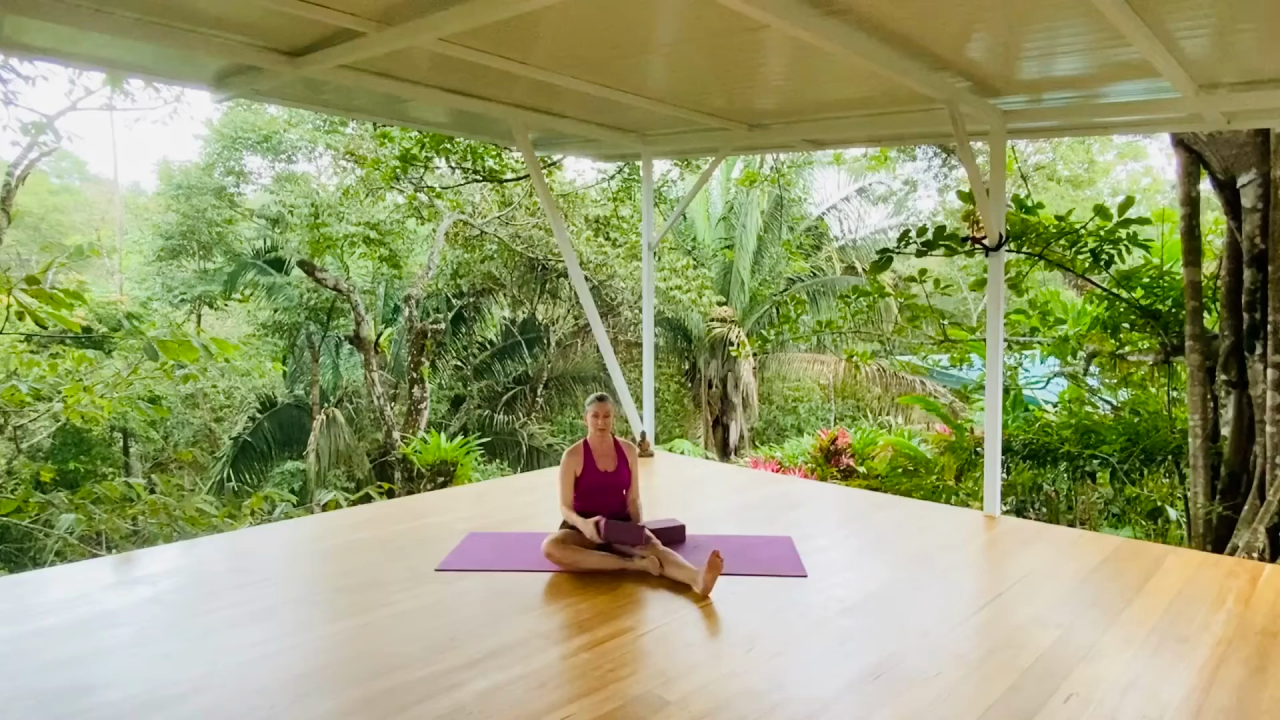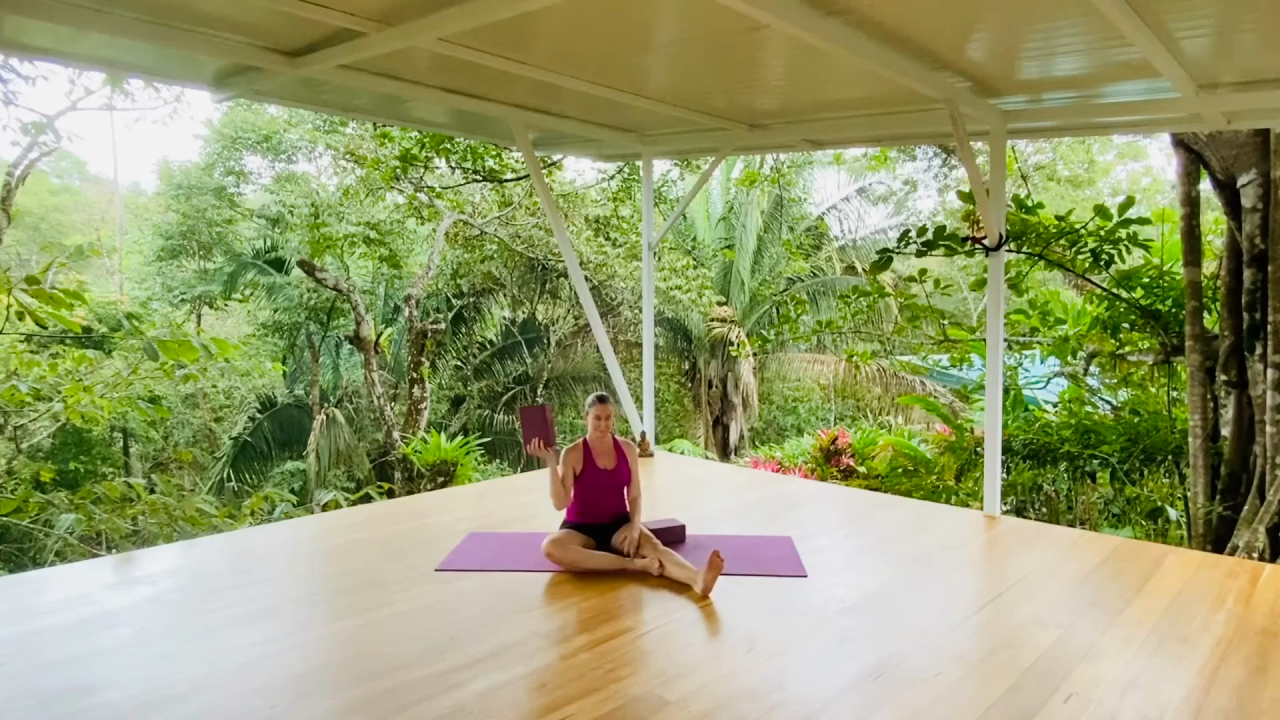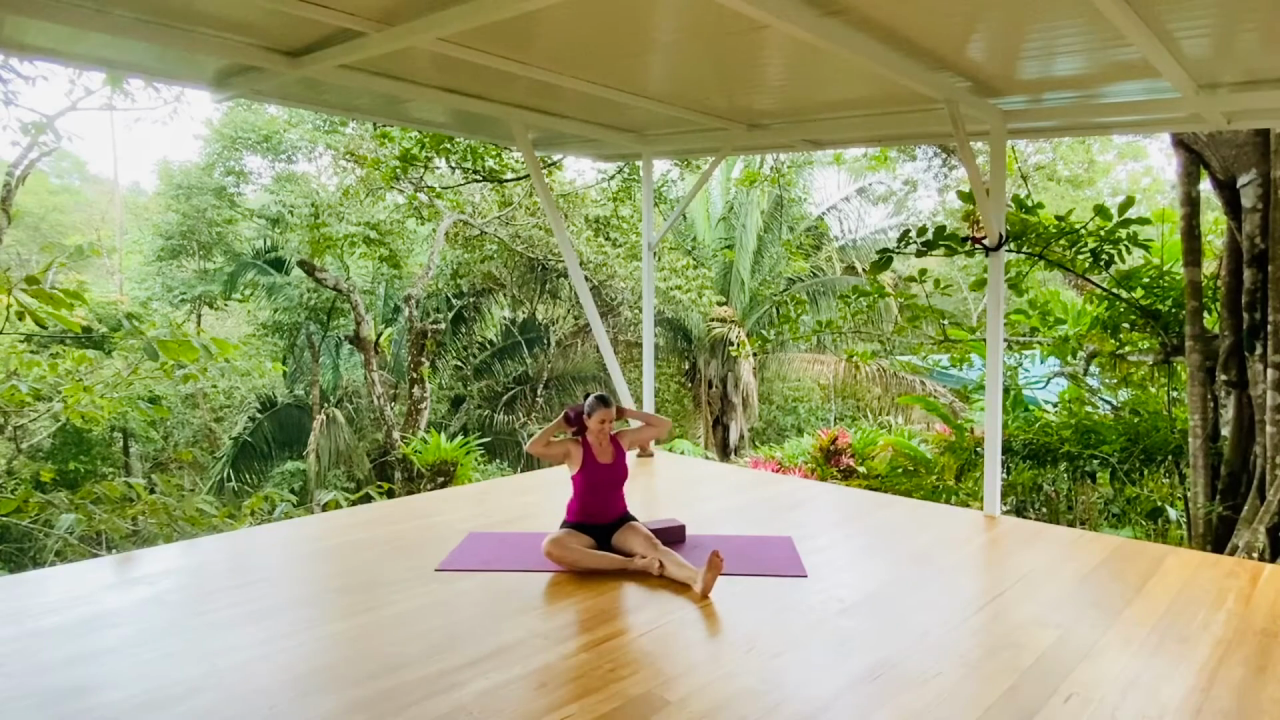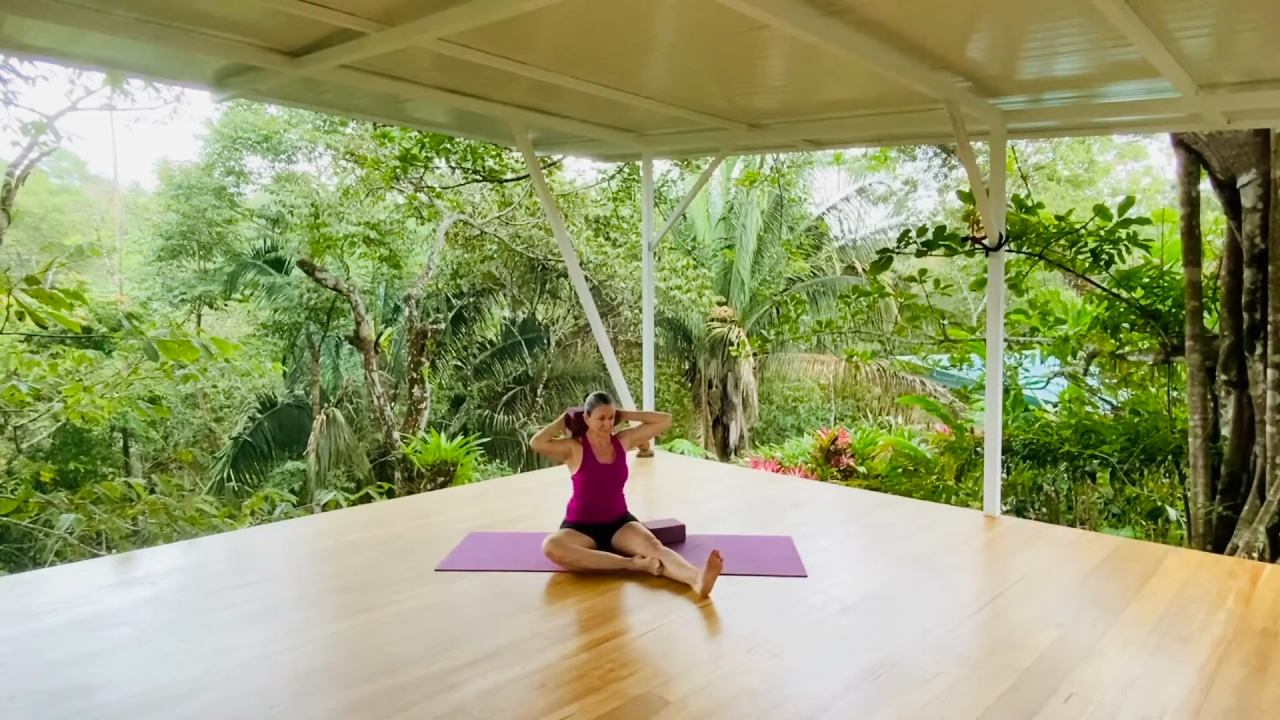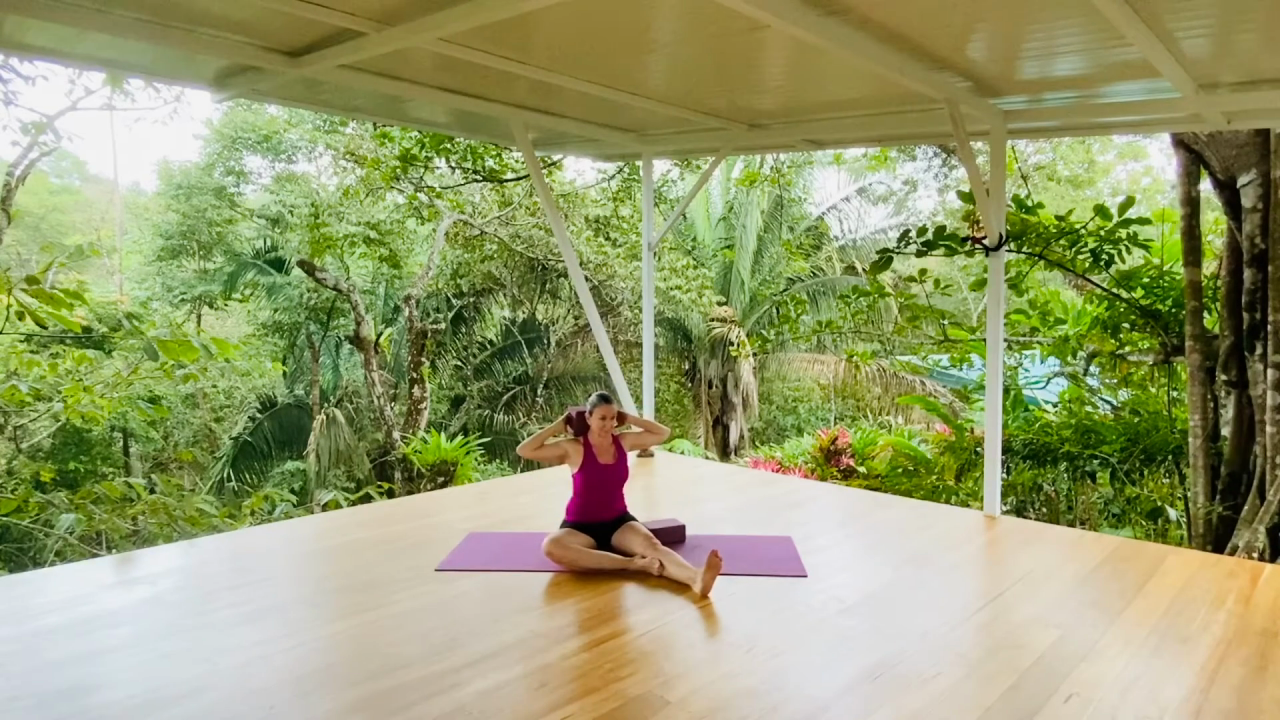
dt=1s
person 1, frame 1
left shoulder: (628, 450)
right shoulder: (573, 456)
left elbow: (633, 499)
right elbow: (565, 507)
right wrist: (583, 524)
left hip: (619, 523)
right hip: (584, 526)
left knee: (652, 545)
right knee: (551, 548)
left ankle: (697, 579)
right ankle: (633, 564)
person 1, frame 2
left shoulder: (627, 449)
right shoulder: (573, 454)
left elbow: (635, 496)
right elbow: (561, 503)
left wrist: (635, 526)
right wrist: (551, 464)
left hip: (618, 523)
right hip: (580, 527)
left knee: (651, 545)
right knee: (551, 547)
left ankle: (697, 578)
right ankle: (633, 564)
person 1, frame 3
left shoulder: (622, 440)
right shoulder: (573, 448)
left elbow: (664, 426)
right elbow: (533, 447)
left wrist: (627, 413)
right wrist: (560, 423)
left hip: (619, 522)
right hip: (581, 527)
left knee: (652, 545)
right knee: (551, 547)
left ankle: (696, 578)
right ankle: (632, 563)
person 1, frame 4
left shoulder: (623, 440)
right shoulder: (573, 447)
left elbow: (664, 420)
right elbow: (536, 443)
left wrist: (623, 416)
right wrist: (562, 422)
left hip: (619, 522)
right hip: (581, 527)
left knee: (652, 545)
right knee: (551, 547)
left ankle: (696, 578)
right ankle: (631, 563)
person 1, frame 5
left shoulder: (624, 441)
right shoulder: (573, 448)
left elbow: (663, 433)
right elbow: (524, 450)
left wrist: (628, 418)
right wrist: (558, 425)
left hip: (618, 521)
right hip: (580, 526)
left knee: (651, 544)
right knee: (551, 546)
left ankle: (695, 578)
right ankle: (631, 563)
